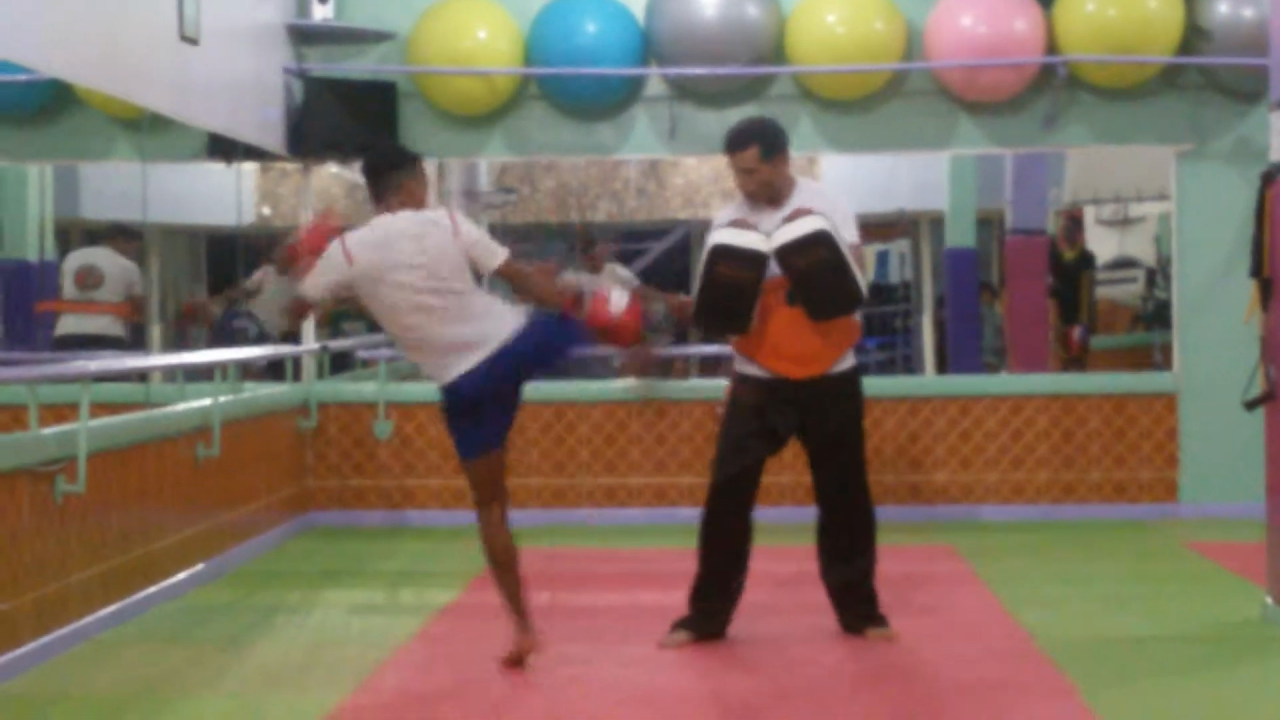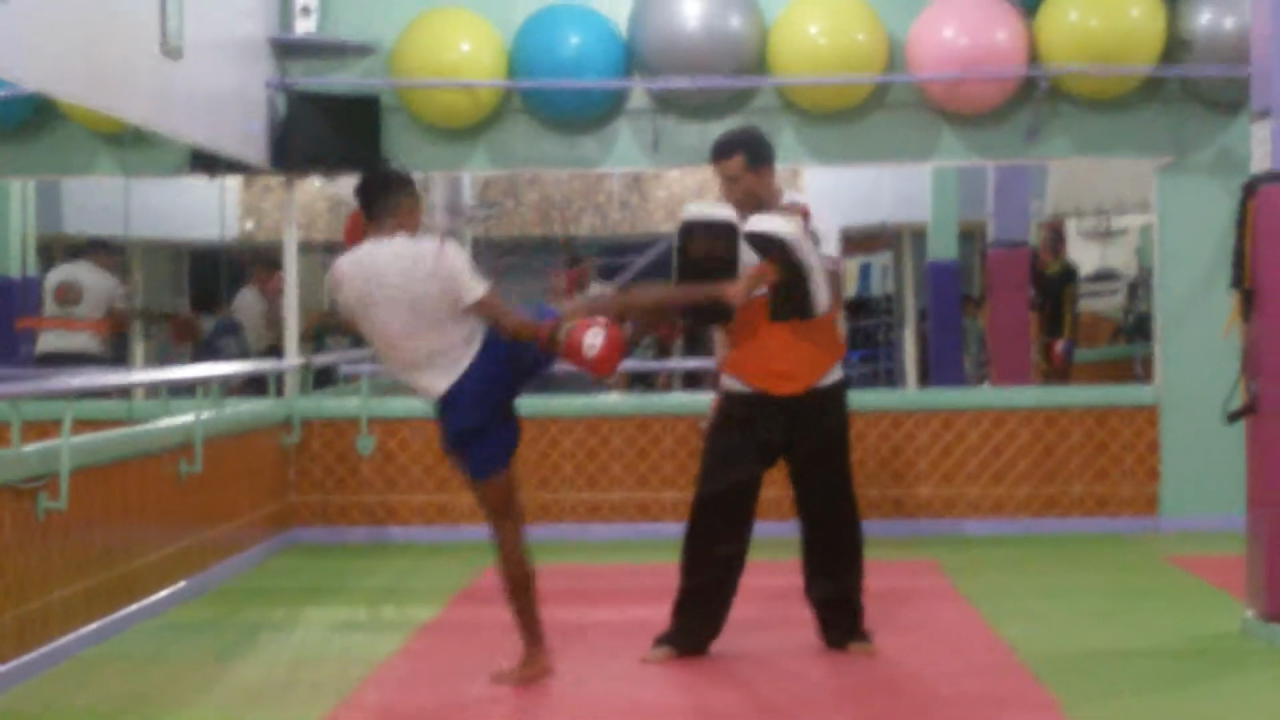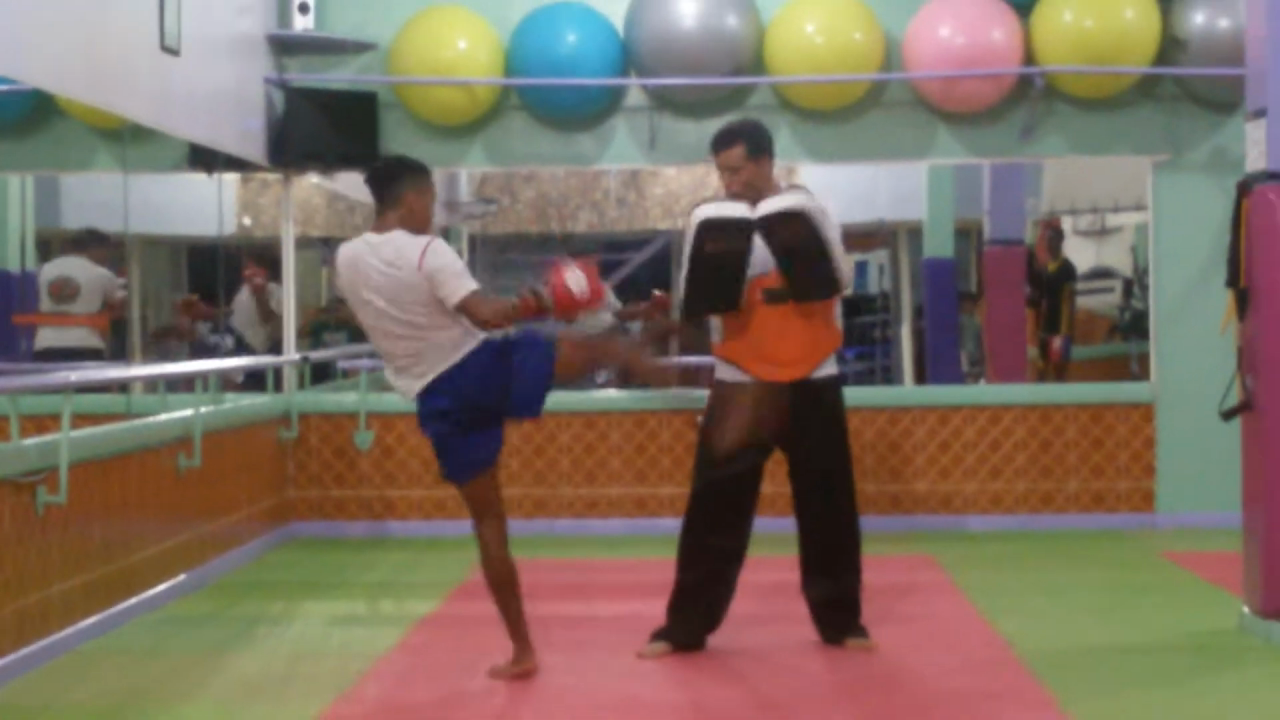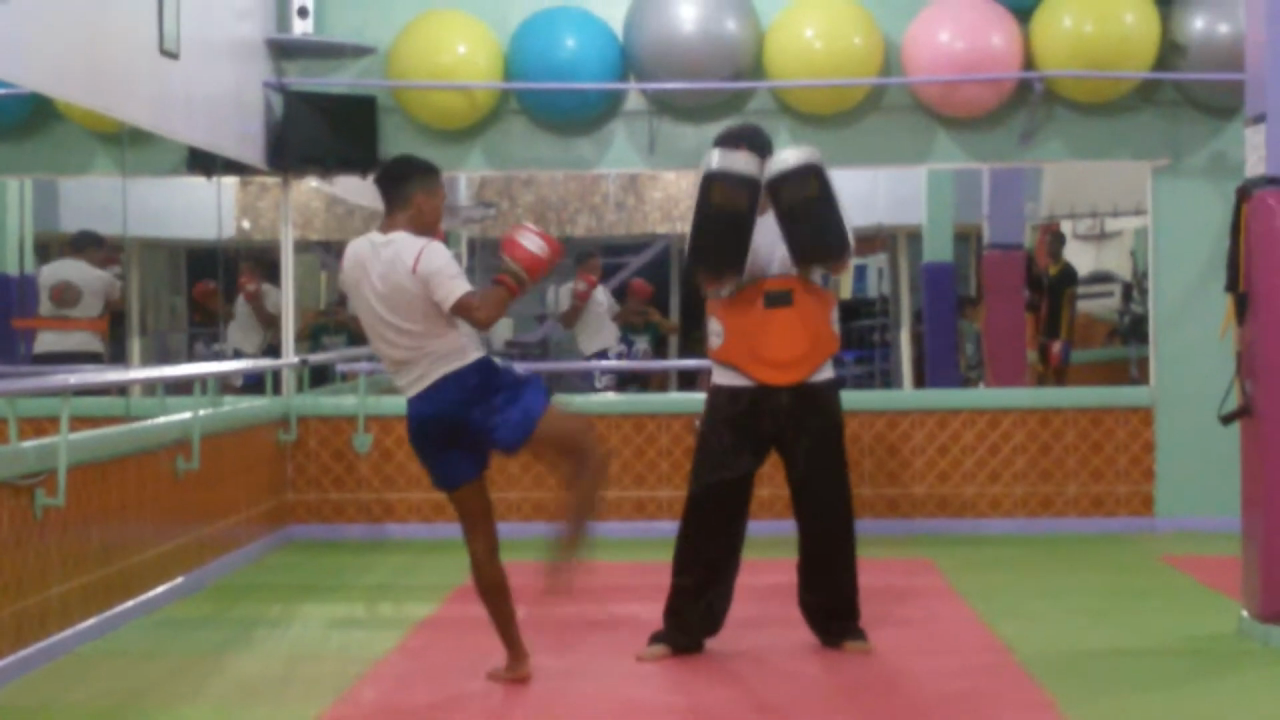
dt=0.1s
person 1, frame 1
left shoulder: (827, 205)
right shoulder: (729, 220)
left elbow: (852, 283)
left hip: (830, 376)
right hip: (759, 379)
left knee: (845, 495)
right knee: (728, 492)
left ankle: (858, 608)
right ankle: (707, 614)
person 1, frame 2
left shoulder: (808, 220)
right shoulder: (715, 229)
left elbow: (828, 299)
left wrist: (801, 246)
left hip: (816, 391)
right hip: (746, 393)
left knee: (831, 511)
right knee: (716, 511)
left ankle: (842, 623)
right ankle: (690, 630)
person 1, frame 3
left shoulder: (809, 211)
left elbow: (834, 283)
right elbow: (708, 293)
left hip: (812, 383)
right hip: (740, 384)
left knee: (829, 506)
right knee: (713, 505)
left ankle: (839, 619)
right ankle: (686, 626)
person 1, frame 4
left shoulder: (803, 214)
right shoulder: (713, 221)
left elbow: (836, 261)
right elbow: (710, 271)
left wrist: (811, 200)
right wrist: (725, 206)
left hip: (809, 387)
right hip: (737, 390)
left knee: (826, 510)
right knee: (710, 509)
left ankle: (837, 623)
right ankle: (685, 628)
person 2, frame 1
left shoulder: (344, 252)
right shoulder: (445, 225)
left elbow: (298, 309)
right elbow: (527, 280)
left wrist: (308, 265)
right wrist: (585, 306)
left hip: (463, 389)
right hip: (509, 343)
left knee: (490, 508)
right knee: (582, 319)
left ankle: (521, 627)
person 2, frame 2
left shoulder: (343, 272)
right shoulder: (438, 254)
right elbow: (503, 319)
right wrist: (568, 332)
left hip: (458, 406)
right hip: (492, 363)
left knee: (506, 526)
left ankle: (533, 654)
right ankle: (714, 291)
person 2, frame 3
left shoulder: (347, 260)
right shoulder: (429, 253)
right elbow: (487, 317)
right wrist: (540, 301)
left hip: (442, 402)
right hip: (484, 368)
left knee: (490, 524)
right knee: (600, 349)
left ankle: (522, 650)
person 2, frame 4
left shoulder: (352, 258)
right shoulder: (424, 254)
right elbow: (481, 314)
right wrist: (515, 277)
left hip: (424, 406)
right hip: (475, 384)
left knee: (479, 530)
right knee: (585, 447)
left ankle: (516, 657)
right ankle: (564, 552)
